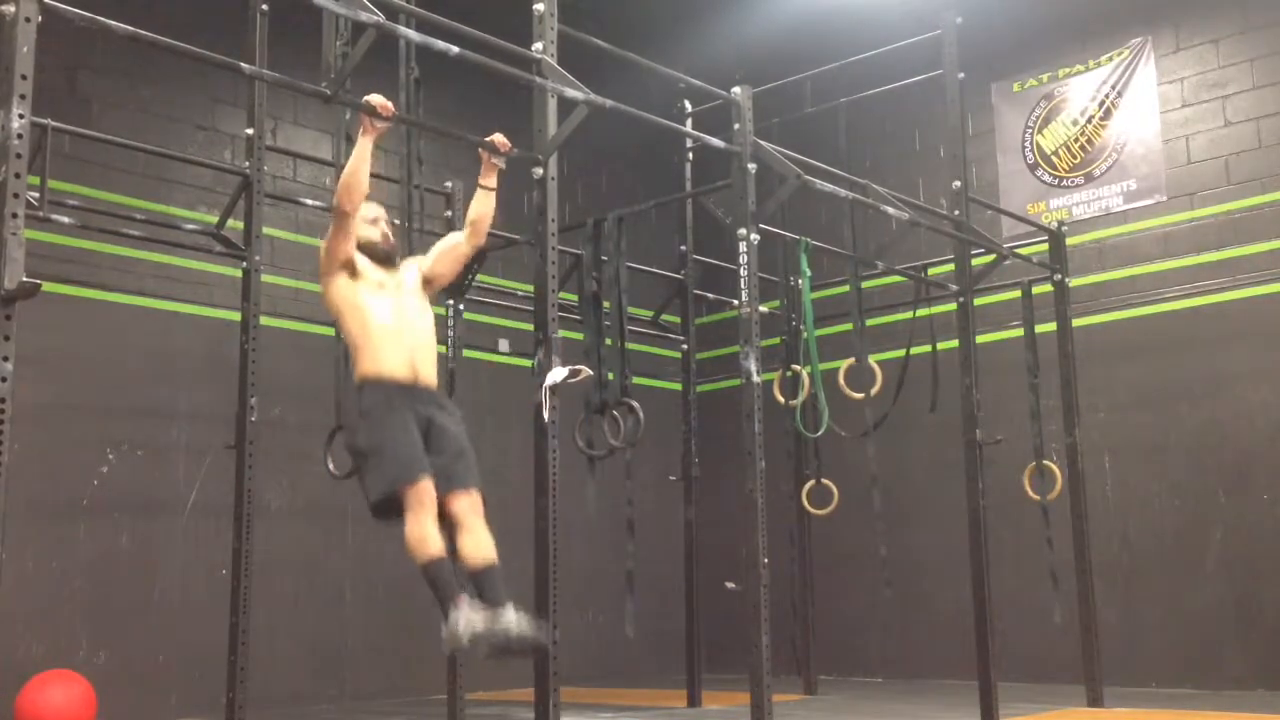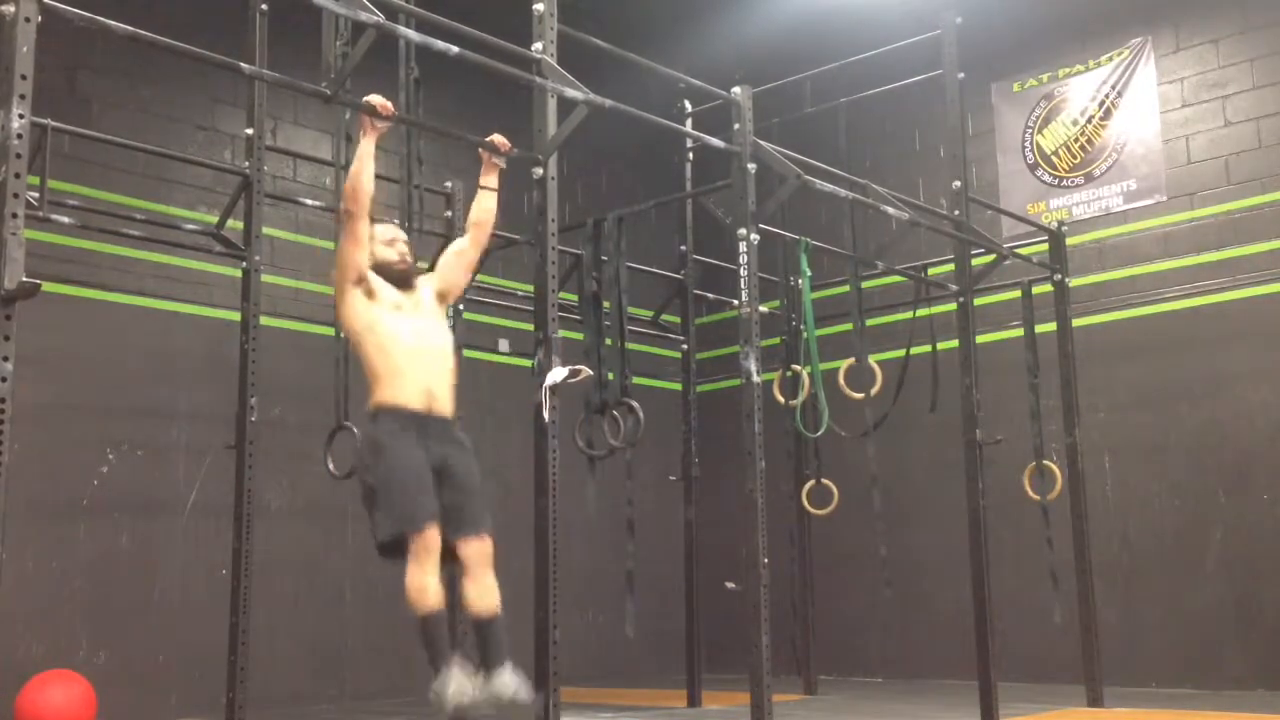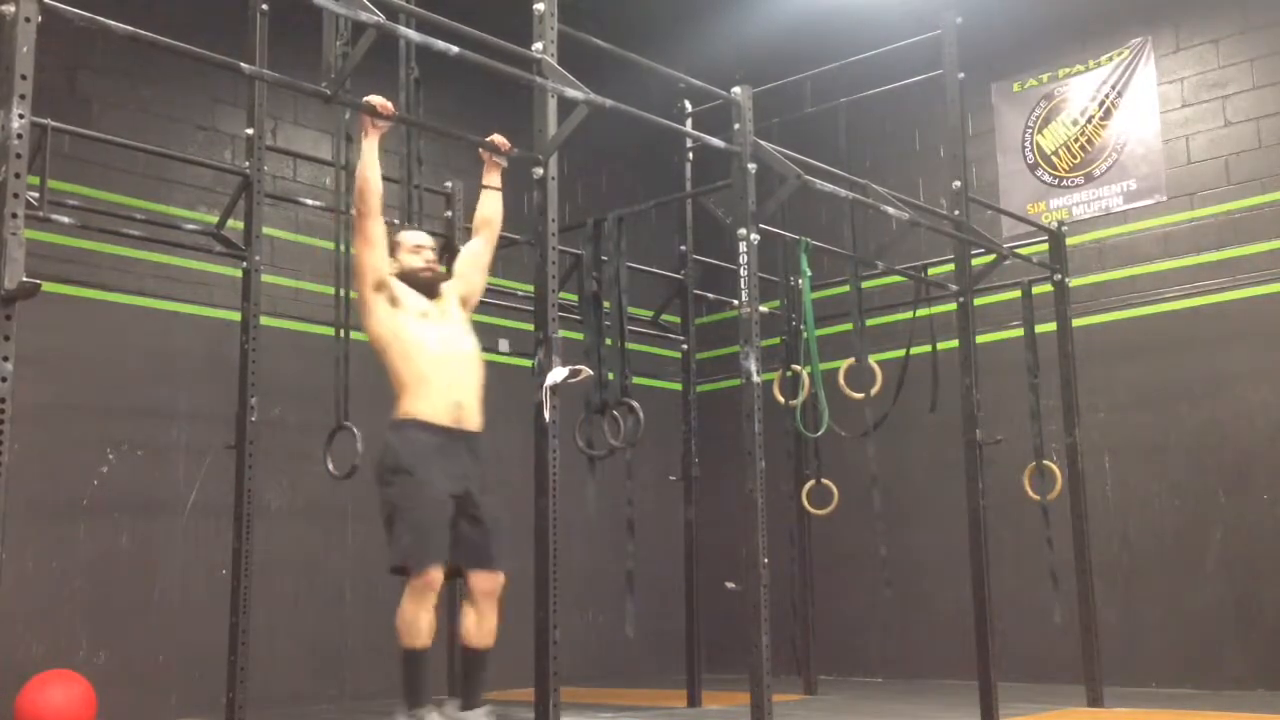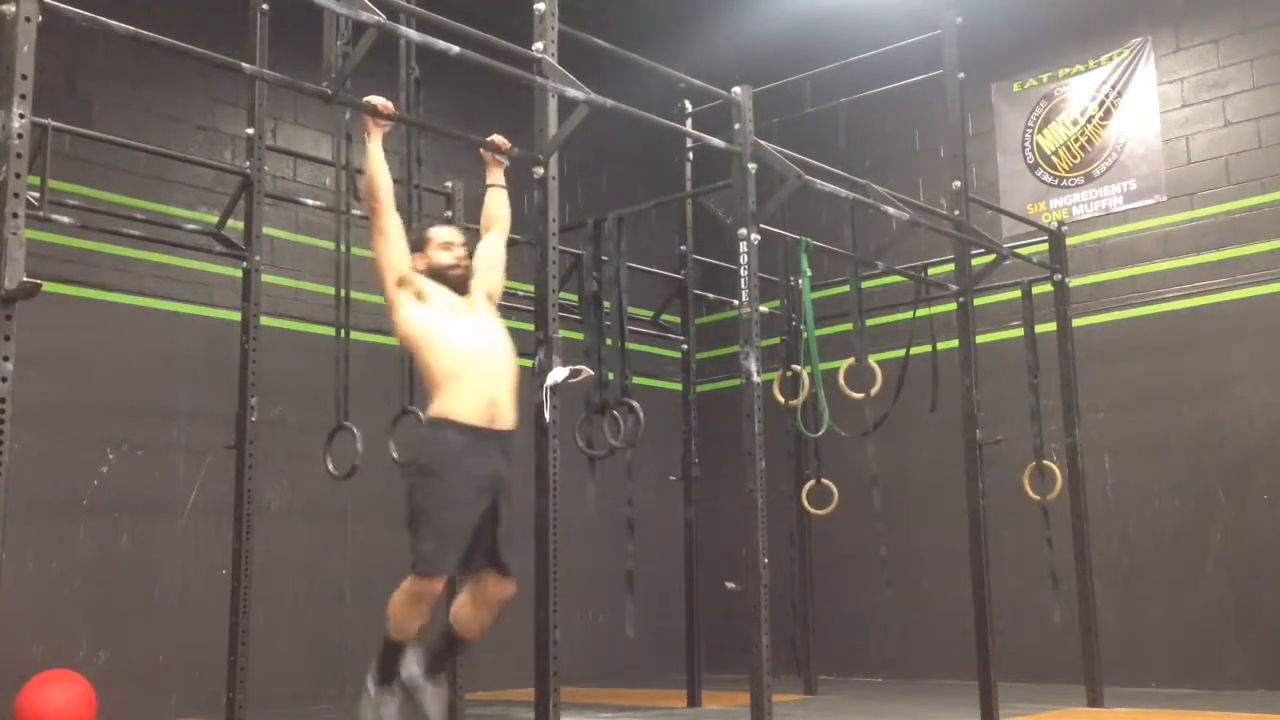
dt=0.1s
person 1, frame 1
left shoulder: (417, 273)
right shoulder: (343, 271)
left elbow: (474, 233)
right elbow: (345, 206)
left wrist: (488, 174)
right wrist: (367, 138)
left hip: (432, 401)
right hip: (381, 400)
left knee: (468, 506)
right knee: (421, 498)
left ankle: (499, 615)
right ankle: (457, 613)
person 1, frame 2
left shoulder: (432, 292)
right shoulder: (357, 291)
left elbow: (475, 237)
right elbow: (353, 214)
left wrist: (489, 174)
right wrist: (368, 138)
left hip: (447, 435)
right hip: (396, 431)
left knee: (478, 550)
right knee: (425, 544)
left ankle: (496, 671)
right ankle: (447, 671)
person 1, frame 3
left shoulder: (457, 301)
right shoulder: (386, 298)
left elbow: (486, 233)
right elbow: (368, 216)
left wrist: (492, 173)
right wrist: (371, 139)
left hip: (469, 451)
right hip: (419, 447)
left knee: (488, 582)
right knee: (425, 576)
person 1, frame 4
left shoulder: (481, 297)
right shoulder: (411, 294)
left elbow: (495, 230)
right elbow: (382, 211)
left wrist: (495, 172)
right wrist: (375, 138)
left hip: (499, 451)
right hip: (447, 447)
left knee: (495, 586)
right knee: (428, 580)
left ankle: (427, 667)
